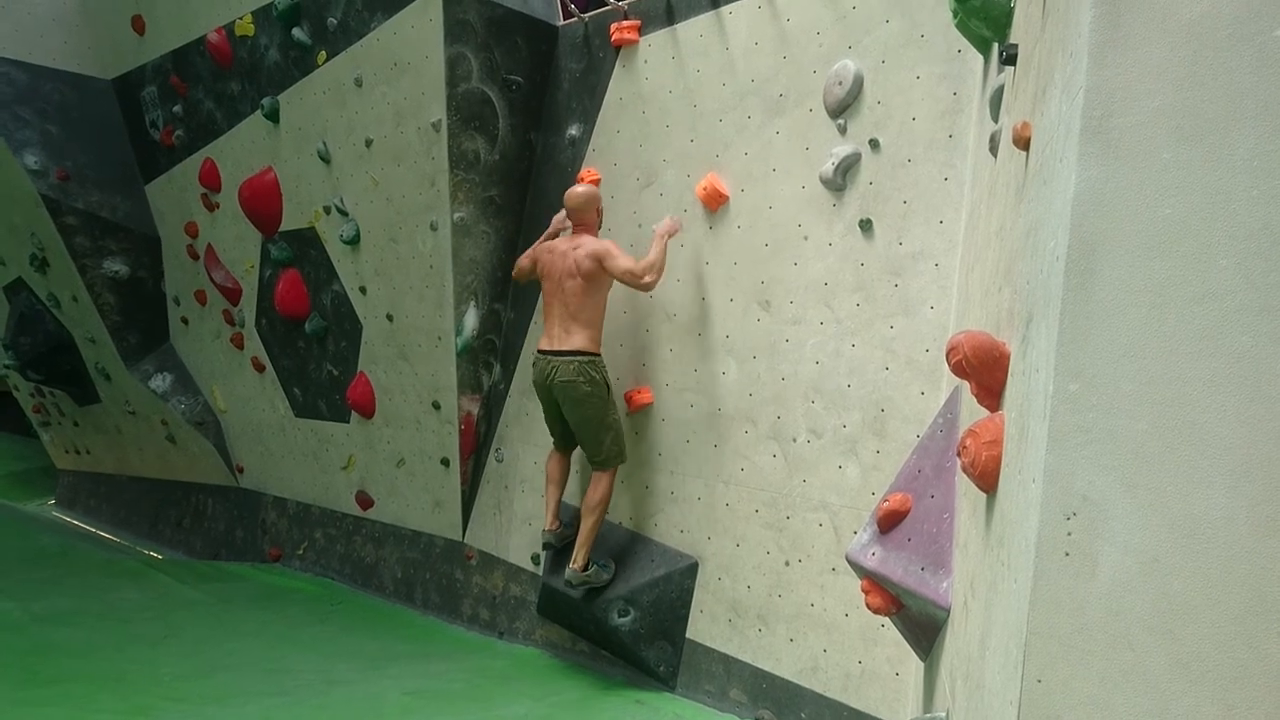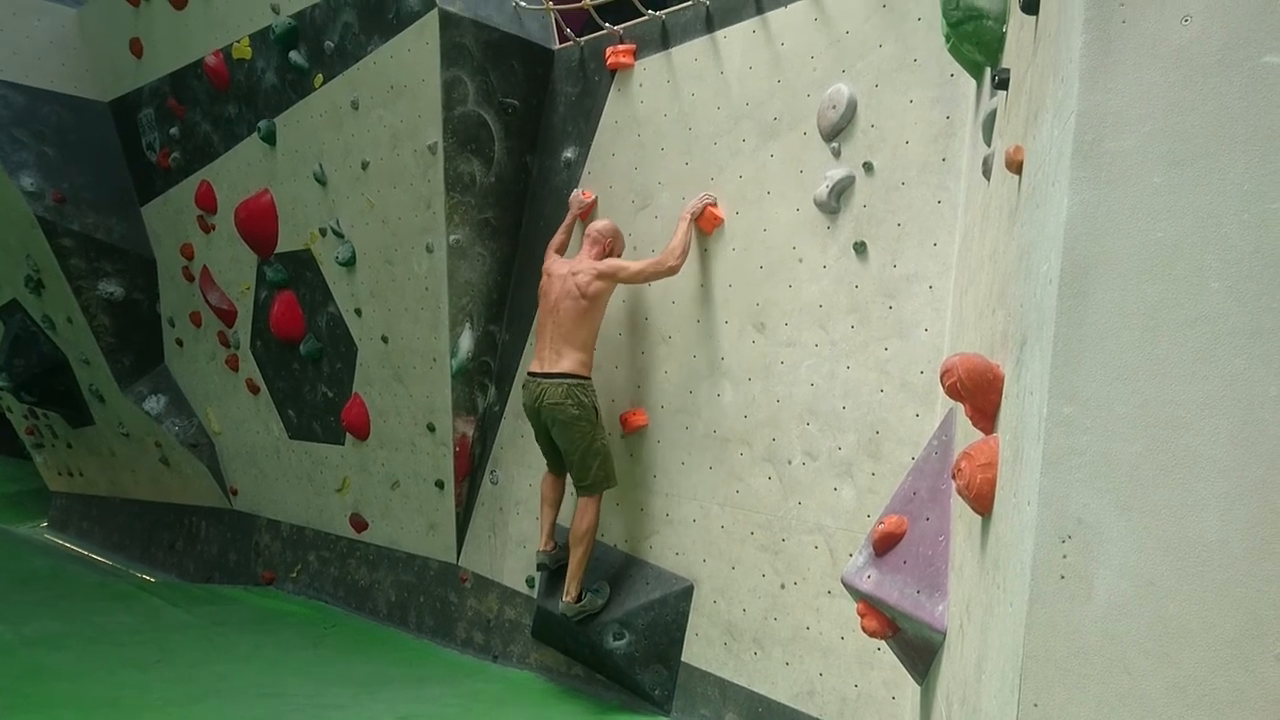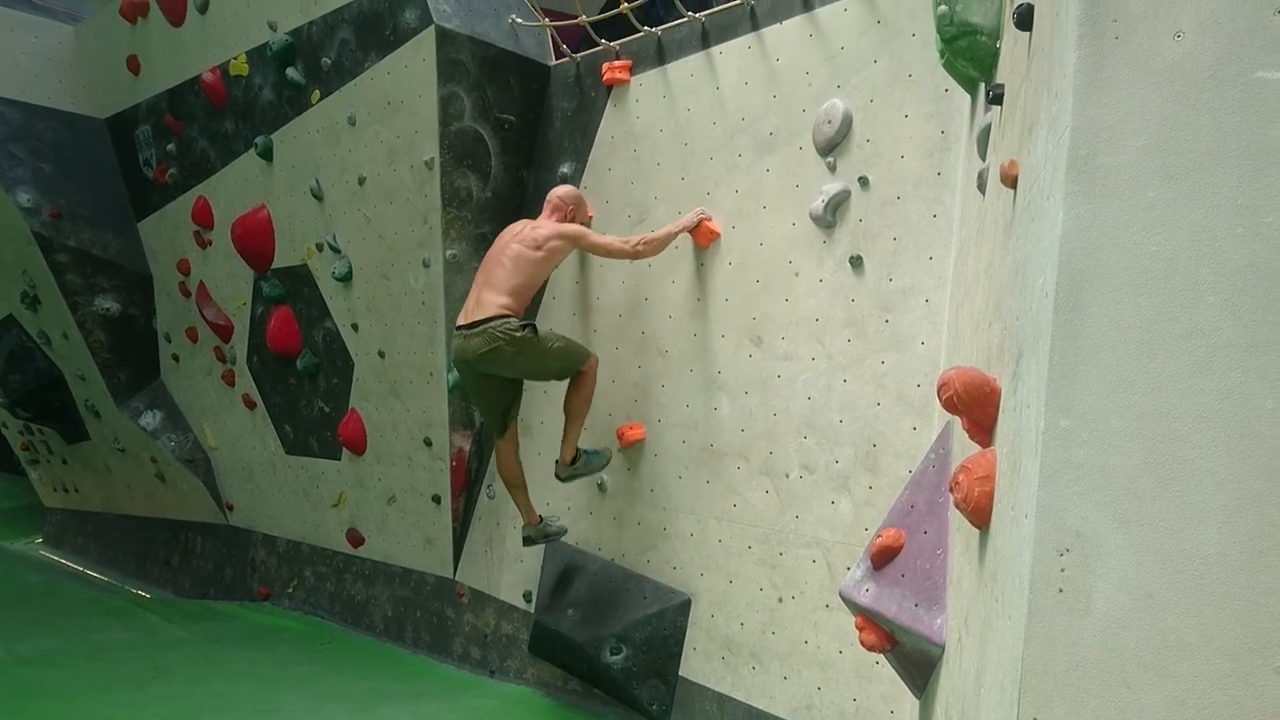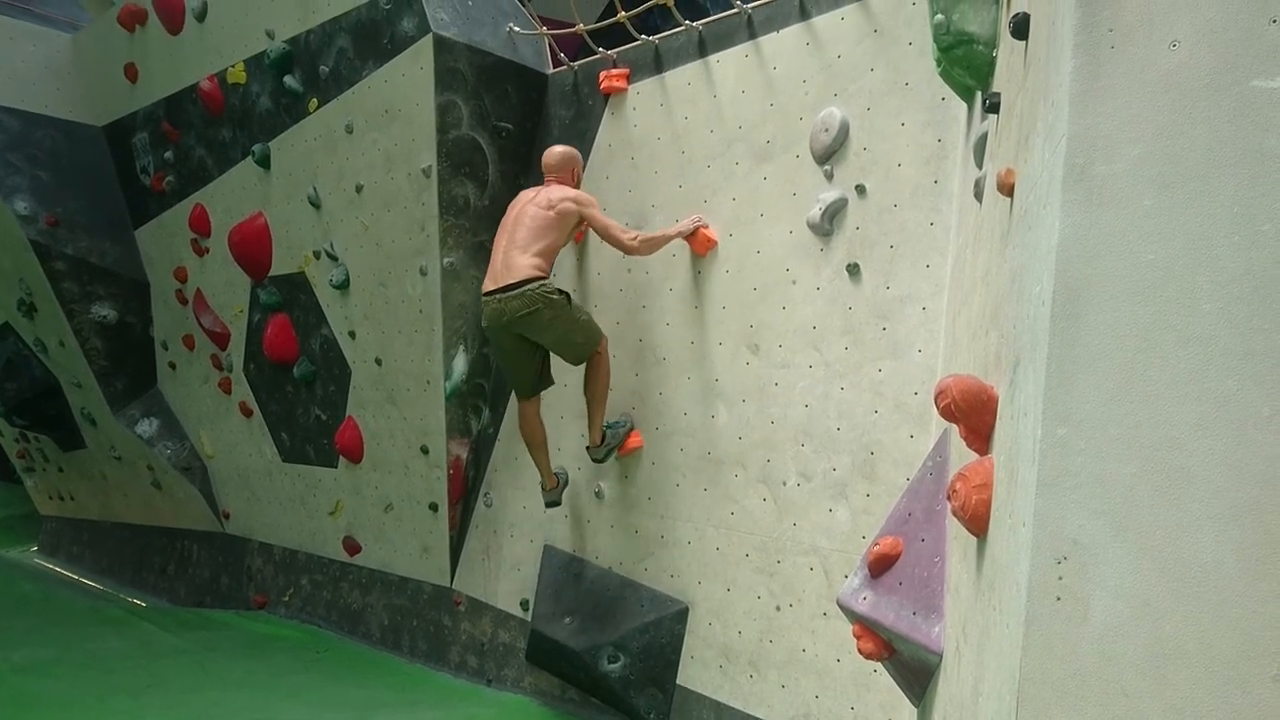
dt=0.4s
person 1, frame 1
left shoulder: (546, 250)
right shoulder: (598, 250)
left elbow: (518, 272)
right elbow: (646, 278)
left wrist: (551, 233)
right wrist: (662, 236)
left hip: (543, 363)
right hip: (580, 369)
left knee: (562, 445)
right knee: (605, 465)
left ankle: (551, 528)
right ankle: (579, 565)
person 1, frame 2
left shoulder: (552, 267)
right shoulder: (602, 271)
right elbow: (668, 264)
left wrist: (572, 215)
right wrist: (688, 216)
left hip: (532, 387)
right hip: (568, 390)
left knee: (556, 468)
right knee: (591, 490)
left ankle: (547, 547)
right ankle: (573, 596)
person 1, frame 3
left shoulder: (515, 228)
right shoulder: (564, 232)
right elbow: (633, 248)
right wrist: (682, 225)
left hip: (464, 340)
right hip: (498, 332)
left knee: (504, 435)
right knee: (586, 364)
left ankle: (531, 522)
right ankle: (569, 457)
person 1, frame 4
left shoulder: (522, 199)
right shoulder: (576, 199)
right elbow: (630, 243)
right wrist: (678, 230)
left hip: (492, 304)
right hip: (532, 296)
left knee: (527, 398)
right knee: (597, 351)
left ankle: (549, 483)
right ankle: (597, 440)
